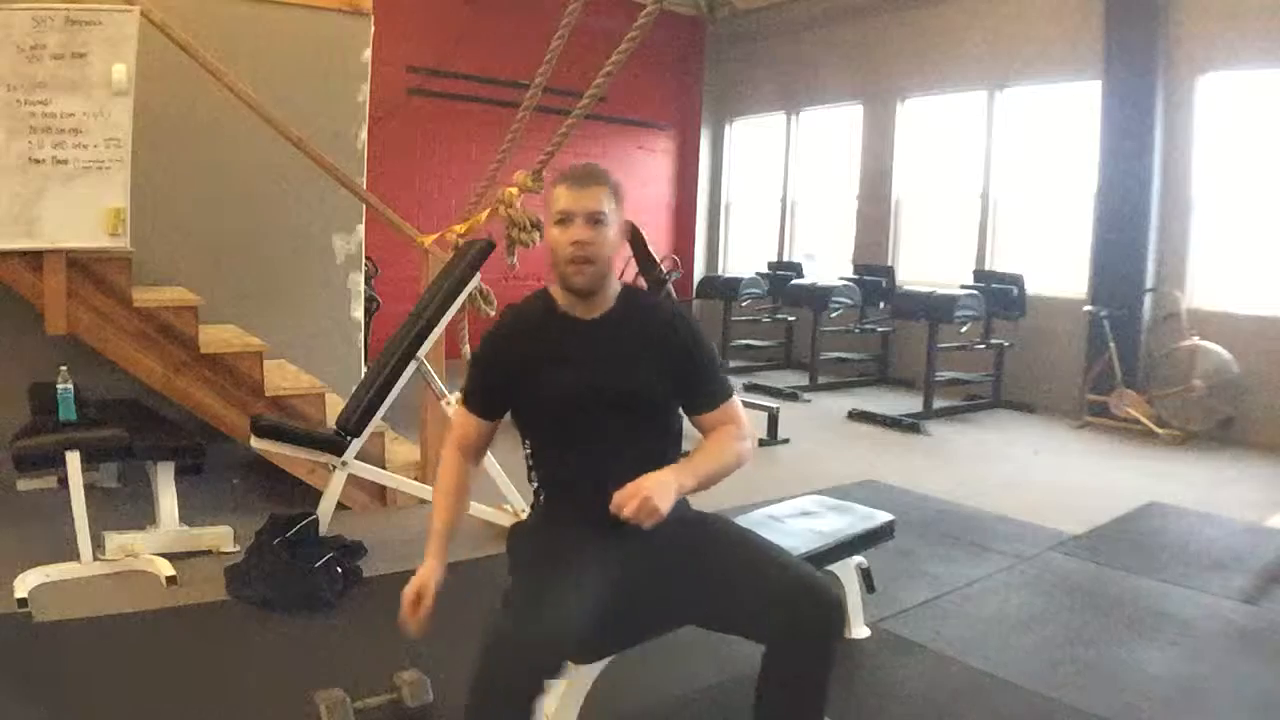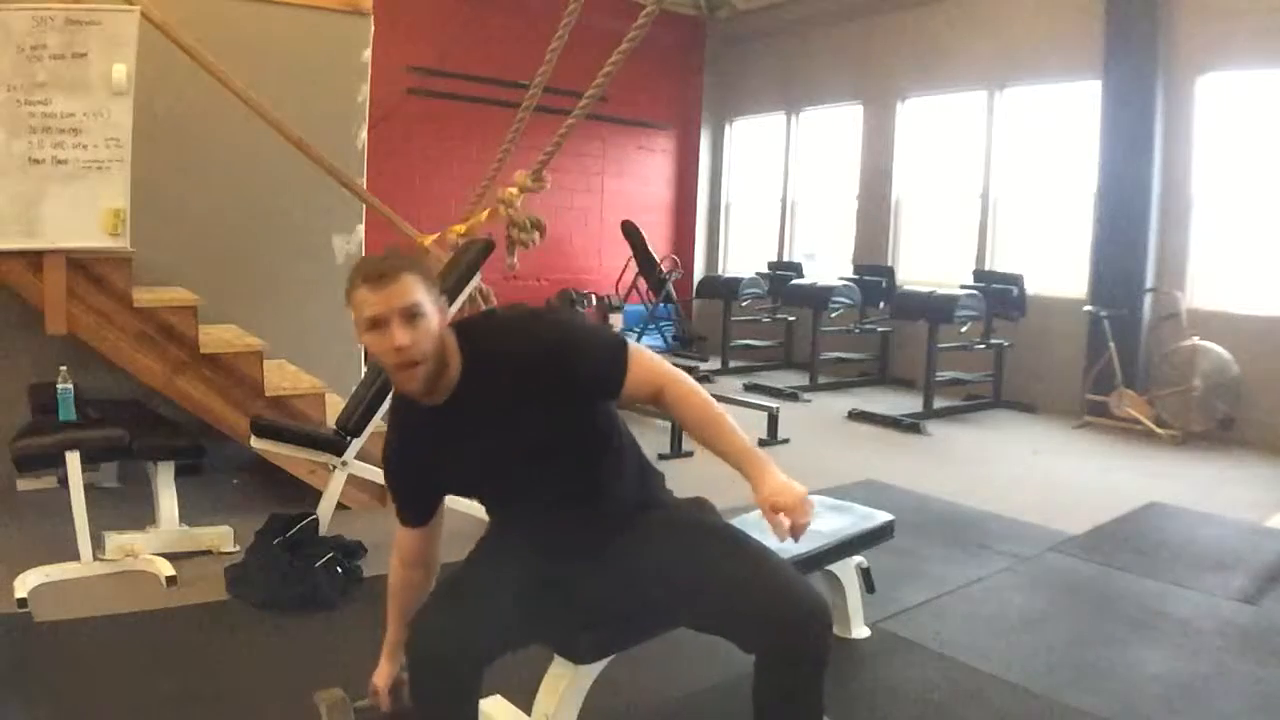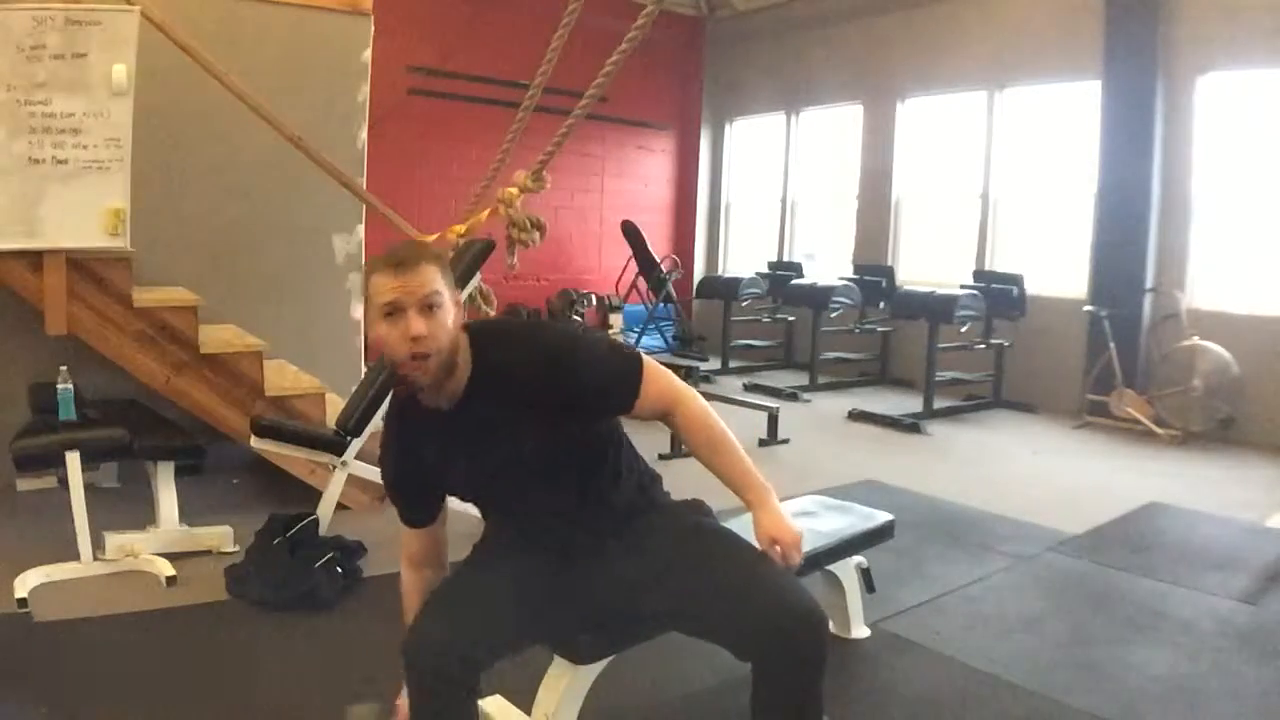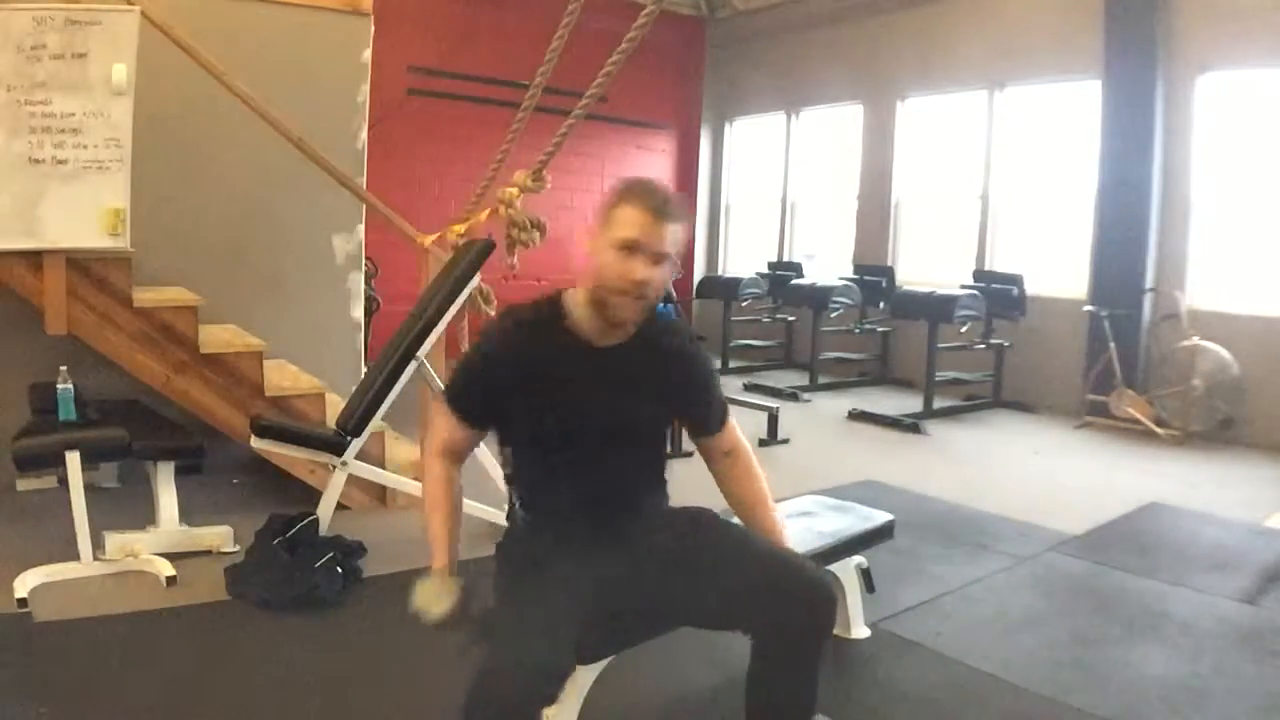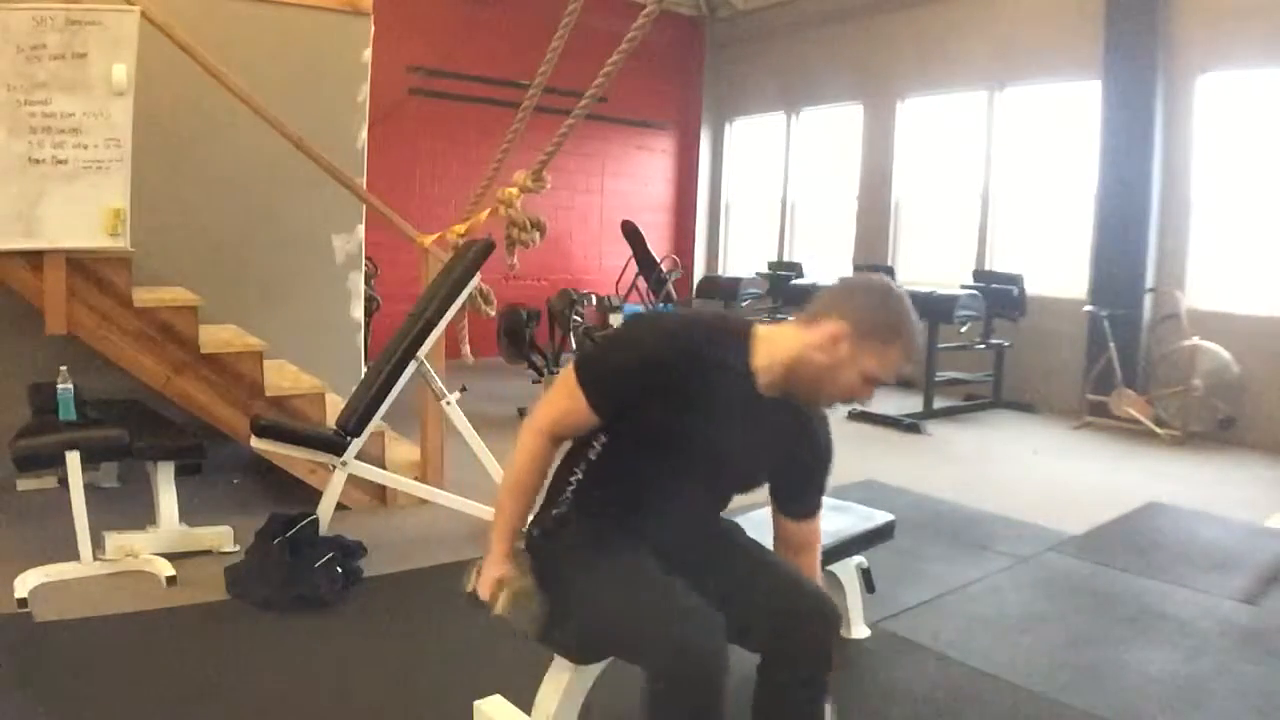
dt=0.5s
person 1, frame 1
left shoulder: (668, 327)
right shoulder: (514, 337)
left elbow: (734, 433)
right elbow: (463, 446)
left wrist: (674, 478)
right wrist: (433, 559)
left hip: (661, 526)
right hip: (567, 531)
left knee: (816, 606)
right knee: (529, 642)
person 1, frame 2
left shoulder: (527, 341)
right shoulder: (408, 440)
left elbow: (663, 382)
right elbow: (414, 558)
left wrist: (761, 472)
right wrist: (391, 654)
left hip: (640, 523)
right hip: (533, 551)
left knee: (799, 617)
right knee: (435, 648)
person 1, frame 3
left shoulder: (540, 354)
right shoulder: (406, 440)
left elbow: (673, 400)
right elbow: (424, 561)
left wrist: (763, 502)
left hip: (638, 529)
right hip: (528, 555)
left knee: (794, 624)
right knee: (433, 651)
person 1, frame 4
left shoulder: (675, 354)
right shoulder: (512, 346)
left elbow: (727, 452)
right elbow: (444, 452)
left wrist: (782, 561)
right wrist: (442, 568)
left hip: (653, 534)
right hip: (552, 548)
left knee: (806, 597)
person 1, frame 5
left shoulder: (803, 431)
right shoulder: (674, 346)
left elbow: (798, 545)
right elbow: (546, 427)
left wrist: (811, 682)
right wrist: (500, 555)
right hip: (585, 540)
left knee: (811, 622)
right knee: (691, 641)
